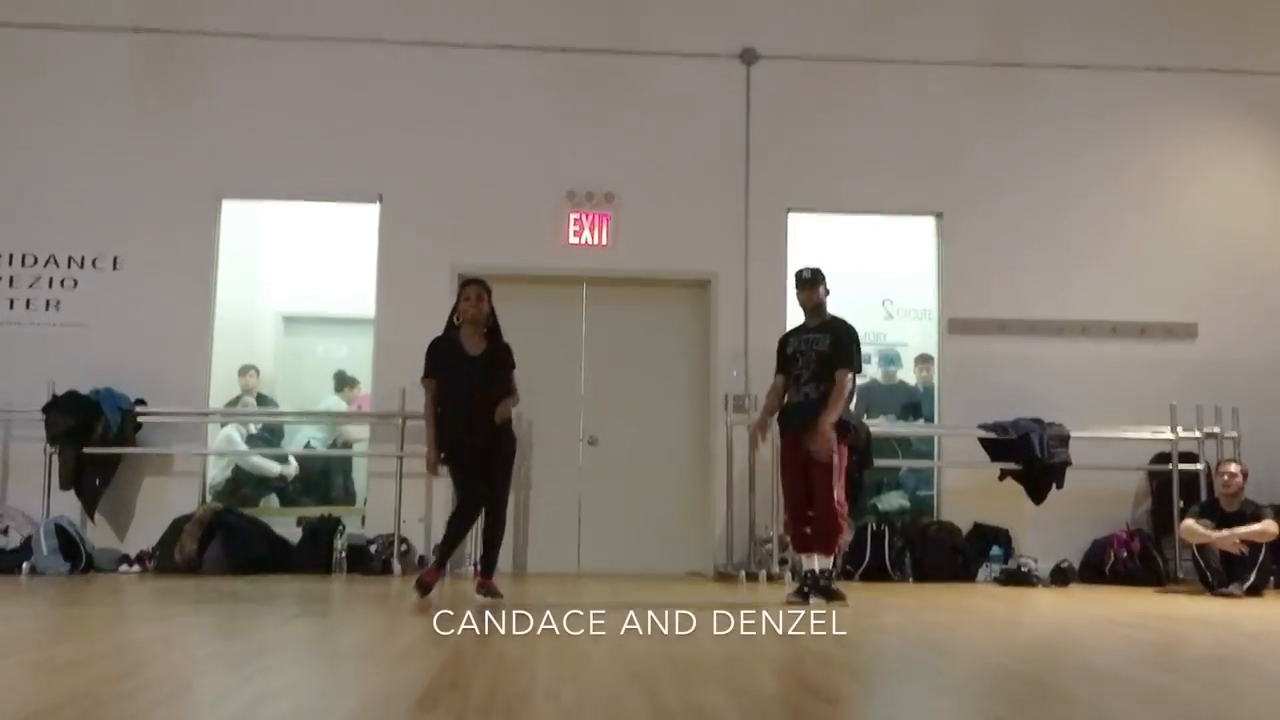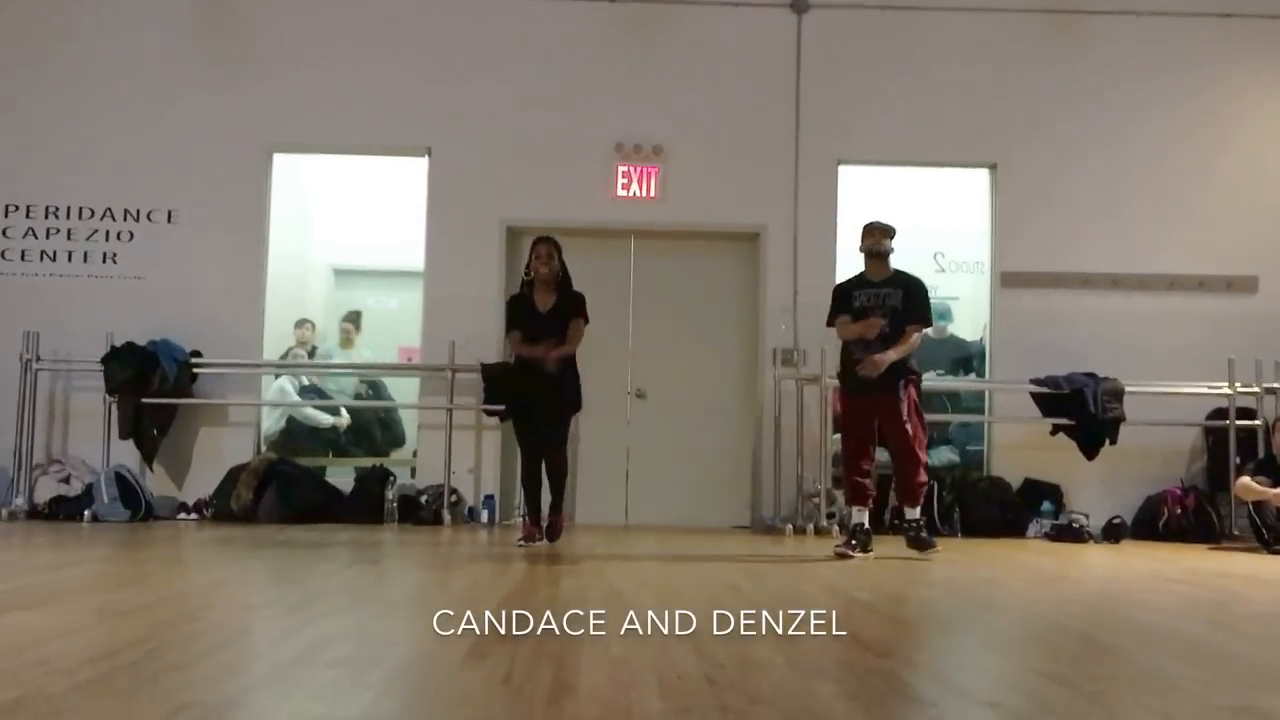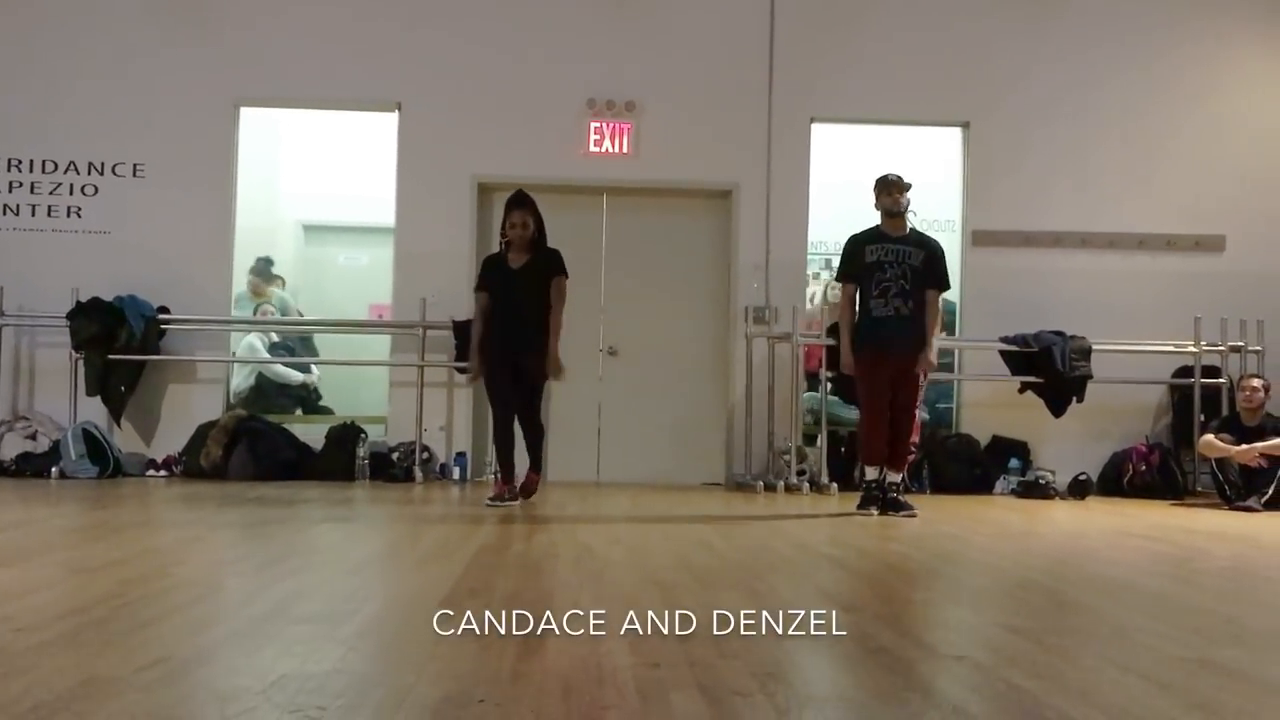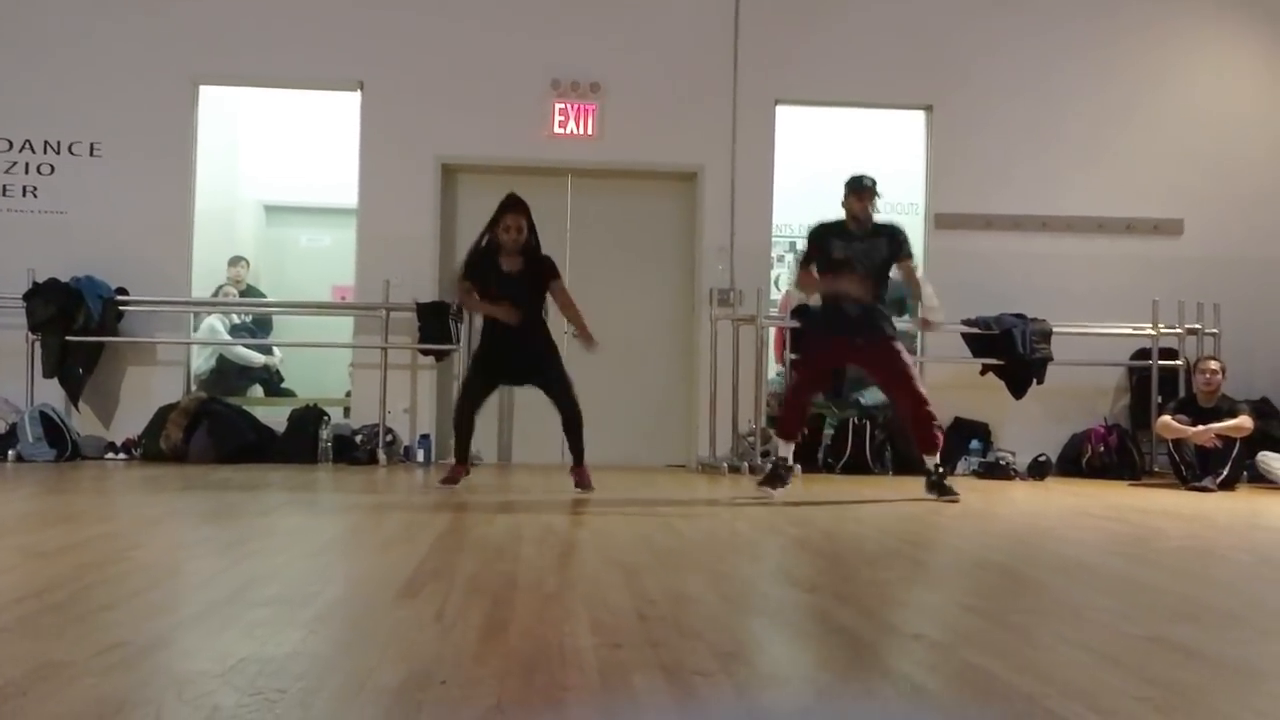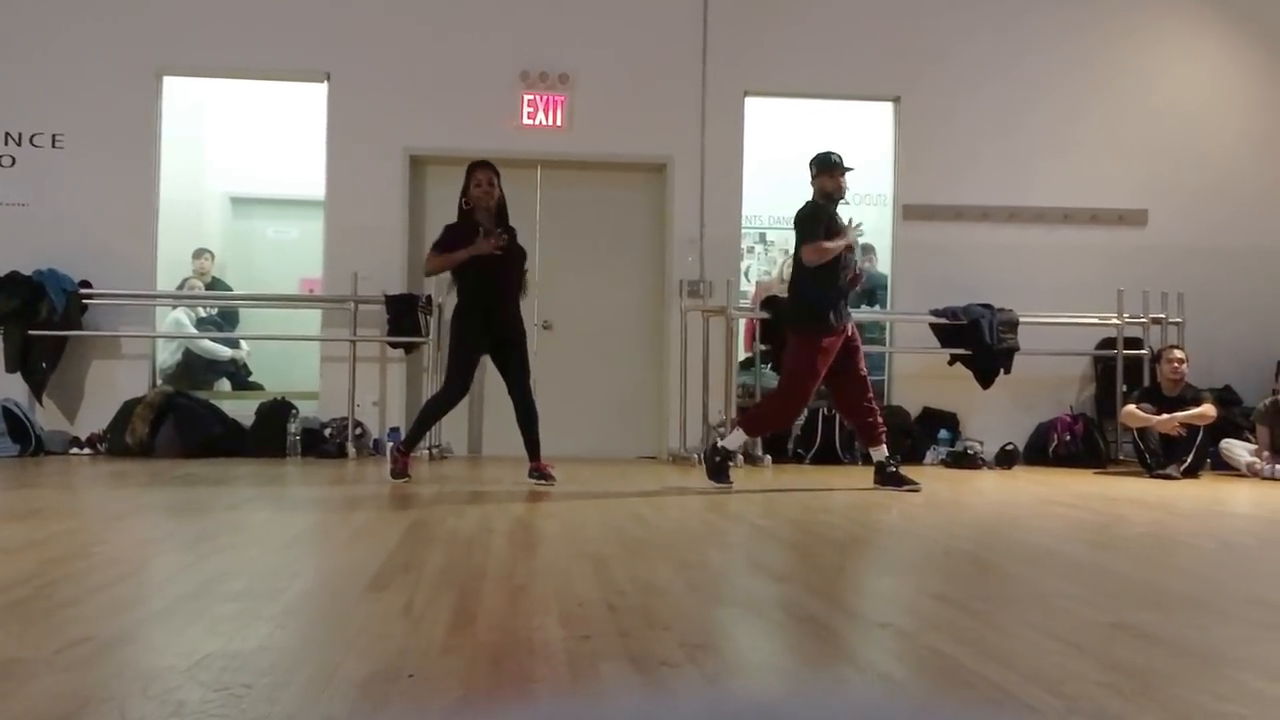
dt=1s
person 1, frame 1
left shoulder: (843, 332)
right shoulder: (790, 338)
left elbow: (845, 384)
right elbow: (778, 386)
left wrist: (826, 424)
right wrist: (762, 421)
left hip: (826, 431)
right hip: (792, 430)
left knee: (829, 502)
right knee: (797, 505)
left ankle: (824, 576)
right ankle: (808, 576)
person 1, frame 2
left shoulder: (911, 286)
right shoulder: (846, 290)
left elbow: (913, 335)
right elbow: (841, 329)
left wrist: (887, 357)
right wrist: (862, 327)
left hip: (897, 378)
right hip: (856, 382)
left knee: (908, 451)
right knee: (855, 457)
left ankle: (914, 525)
right ankle: (860, 531)
person 1, frame 3
left shoulder: (929, 247)
right shoulder: (859, 244)
left elbow: (934, 300)
right elbow: (848, 297)
left wrist: (932, 345)
right wrist: (845, 346)
left hip: (911, 347)
right hip: (870, 344)
left knee: (906, 418)
right knee: (873, 416)
left ankle: (892, 489)
right ankle: (872, 487)
person 1, frame 4
left shoulder: (888, 235)
right shoulder: (824, 234)
left elbow: (911, 273)
right elbow: (804, 283)
left wrist: (927, 303)
right wrist: (841, 285)
left hip: (875, 332)
right hip: (829, 332)
left knee: (913, 400)
right knee: (800, 394)
left ankle: (935, 472)
right ankle: (781, 466)
person 1, frame 5
left shoulder: (835, 219)
right shoulder: (811, 214)
right elbow: (811, 255)
left wrist: (855, 275)
right wrist: (848, 239)
left hip: (839, 320)
right hip: (812, 323)
left knee: (859, 394)
right knee: (791, 396)
left ankle: (885, 466)
right ankle: (722, 452)
person 2, frame 1
left shoulder: (501, 349)
right shoulder: (441, 347)
left elbow: (512, 392)
right elbow: (430, 400)
left wrist: (508, 402)
right wrist: (431, 444)
left hip: (498, 438)
right hip: (459, 438)
left knee: (497, 506)
right knee: (470, 503)
left ankle: (486, 576)
right ankle: (436, 566)
person 2, frame 2
left shoulder: (573, 300)
right shoulder: (517, 303)
left elbow: (573, 343)
right elbow: (516, 346)
left wrist: (555, 354)
right wrist: (539, 351)
left hip: (561, 389)
right hip: (525, 389)
left knee: (555, 451)
right knee: (530, 454)
left ankle: (556, 514)
right ankle: (533, 523)
person 2, frame 3
left shoulder: (550, 260)
right shoulder: (492, 264)
left elbow: (557, 306)
right elbow: (481, 309)
left wrist: (553, 352)
right wrist: (475, 353)
left hip: (533, 350)
right hip: (496, 350)
left knee: (529, 414)
right knee: (502, 415)
left ankle: (534, 473)
right ankle: (506, 483)
person 2, frame 4
left shoulder: (541, 263)
right shoulder: (481, 257)
left elbow: (563, 301)
right elbow: (466, 297)
left wrist: (585, 333)
right wrist: (494, 309)
left hip: (535, 347)
right hip: (494, 347)
left knee: (569, 404)
right knee: (466, 405)
left ankle: (579, 467)
right ankle: (460, 465)
person 2, frame 5
left shoulder: (508, 232)
right shoulder: (458, 231)
right elbow: (431, 267)
left wrist: (521, 280)
right wrist: (472, 250)
left hip: (507, 322)
right hip: (470, 320)
left knee: (522, 391)
right knee: (454, 389)
left ankle: (536, 463)
right ankle: (402, 452)
